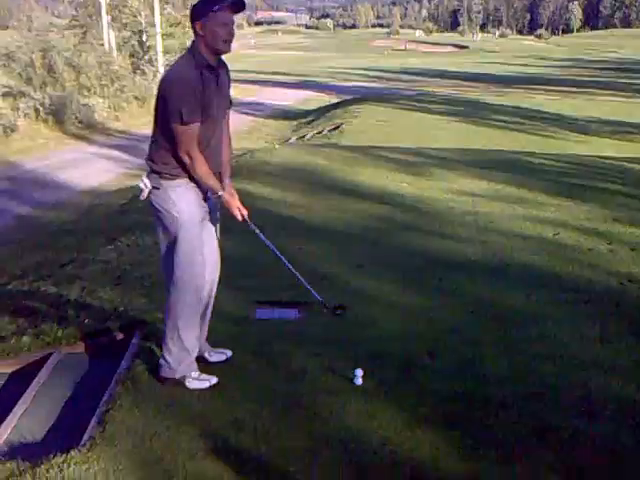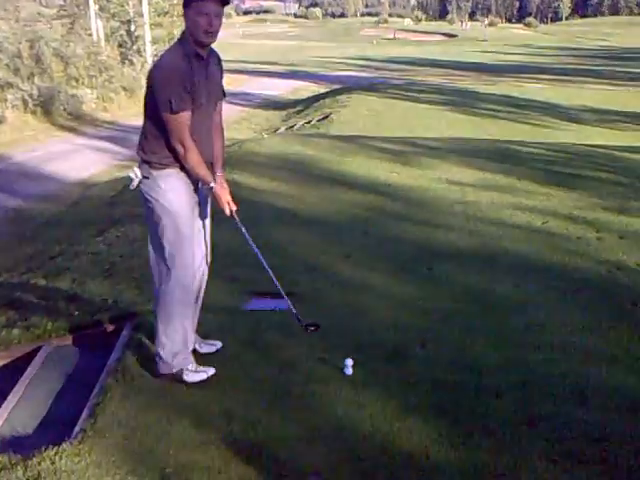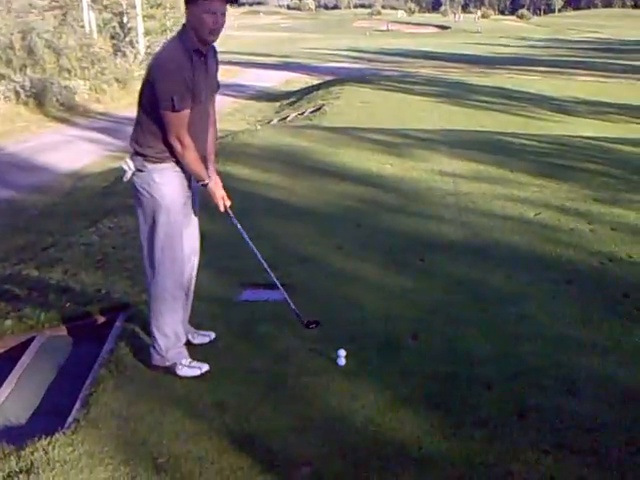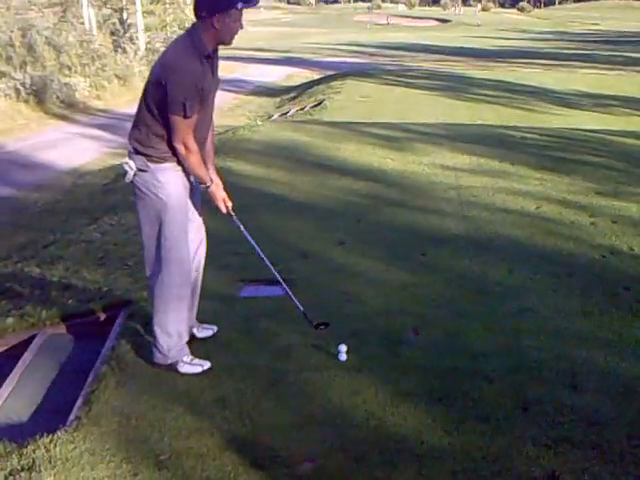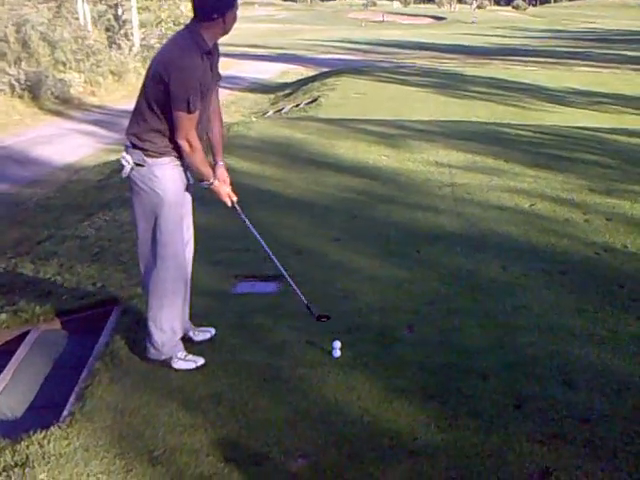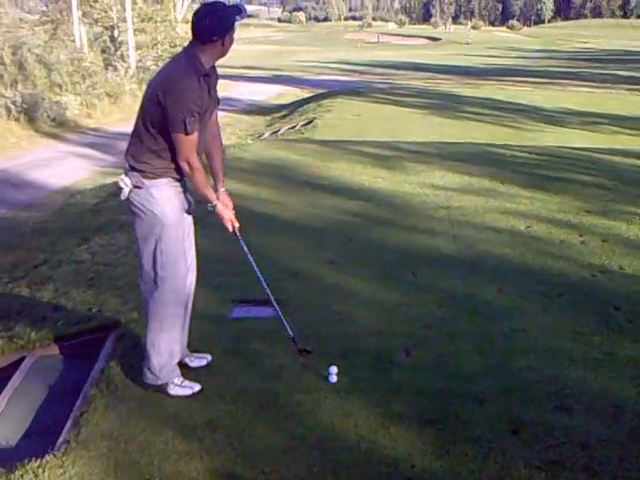
dt=0.3s
person 1, frame 1
left shoulder: (220, 70)
right shoulder: (182, 78)
right elbow: (189, 153)
left wrist: (227, 182)
right wrist: (221, 194)
left hip: (201, 184)
right hip: (176, 187)
left knee: (208, 271)
right knee: (190, 276)
left ankle: (195, 343)
right ankle: (176, 364)
person 1, frame 2
left shoulder: (213, 61)
right shoulder: (170, 67)
right elbow: (181, 142)
left wrist: (219, 175)
right wrist: (212, 184)
left hip: (196, 175)
right hip: (167, 178)
left knee: (198, 263)
right knee: (179, 268)
left ankle: (186, 335)
right ankle: (173, 358)
person 1, frame 3
left shoulder: (209, 55)
right shoulder: (170, 63)
right elbow: (178, 138)
left wrist: (212, 169)
right wrist: (207, 182)
left hip: (185, 168)
right hip: (159, 171)
left knee: (187, 256)
right knee: (169, 262)
left ankle: (179, 326)
right ankle: (166, 350)
person 1, frame 4
left shoulder: (207, 53)
right shoulder: (183, 67)
right elbow: (183, 142)
left wrist: (211, 170)
right wrist: (209, 185)
left hip: (179, 165)
right hip: (159, 169)
left knee: (192, 248)
right knee: (174, 260)
left ankle: (183, 322)
right ankle: (169, 349)
person 1, frame 5
left shoulder: (207, 47)
right shoulder: (185, 61)
left elbow: (212, 107)
right elbow: (185, 138)
left wrist: (219, 163)
right wrist: (212, 181)
left hip: (173, 159)
right hip: (155, 163)
left knee: (180, 248)
right knee: (167, 255)
left ankle: (178, 323)
right ankle: (163, 344)
person 1, frame 6
left shoulder: (207, 73)
right shoulder: (181, 83)
left elbow: (211, 131)
right elbow: (187, 159)
left wrist: (221, 188)
right wrist: (215, 202)
left hip: (172, 182)
right hip: (153, 186)
left knee: (182, 273)
right knee: (170, 279)
left ankle: (175, 350)
right ankle: (160, 371)
